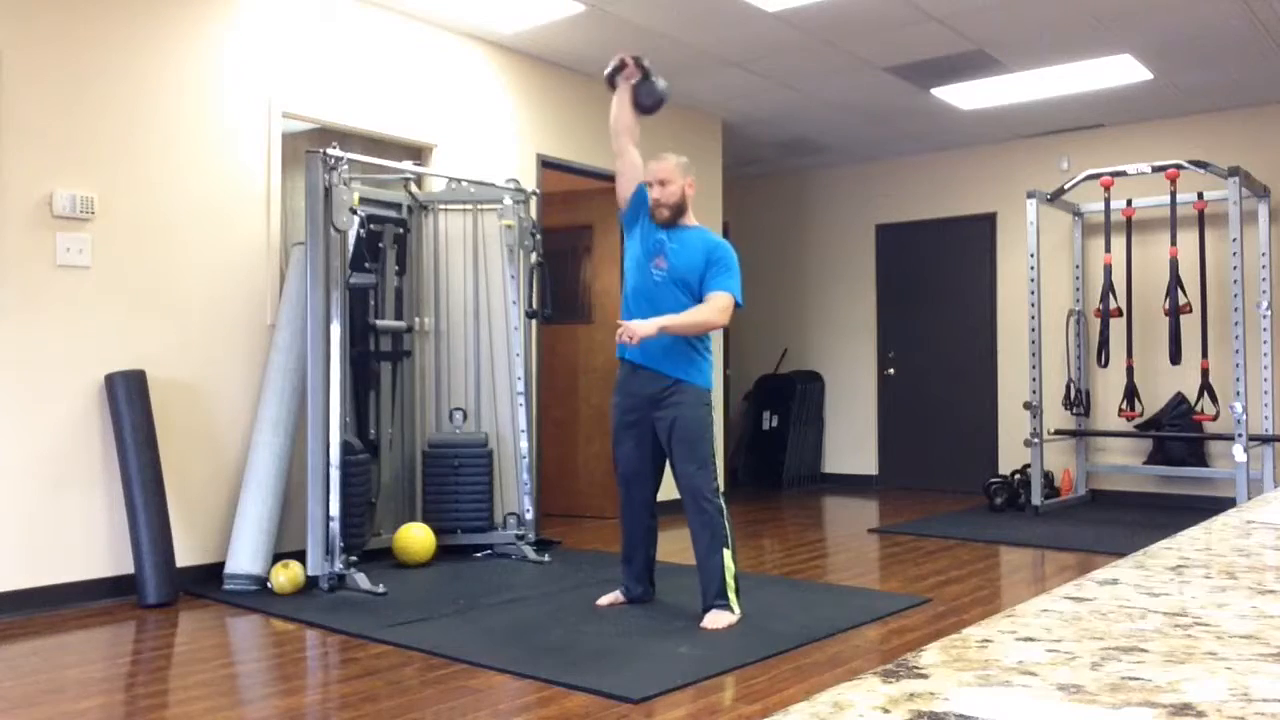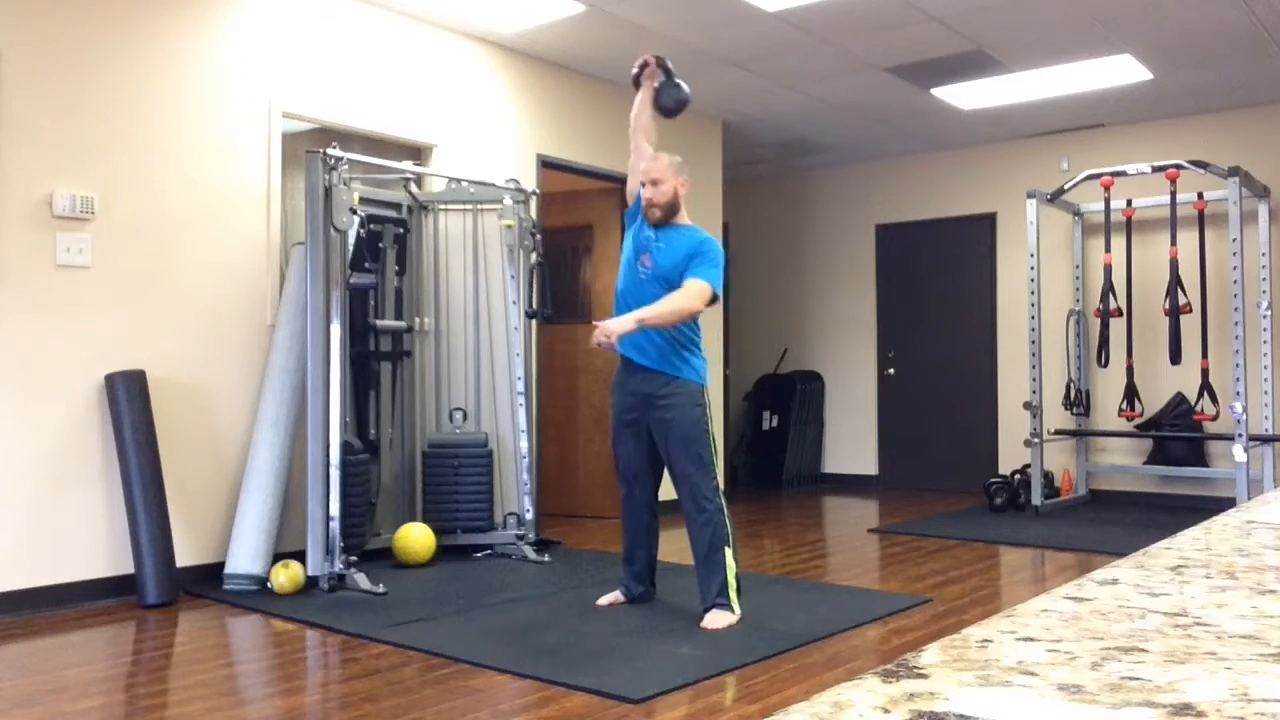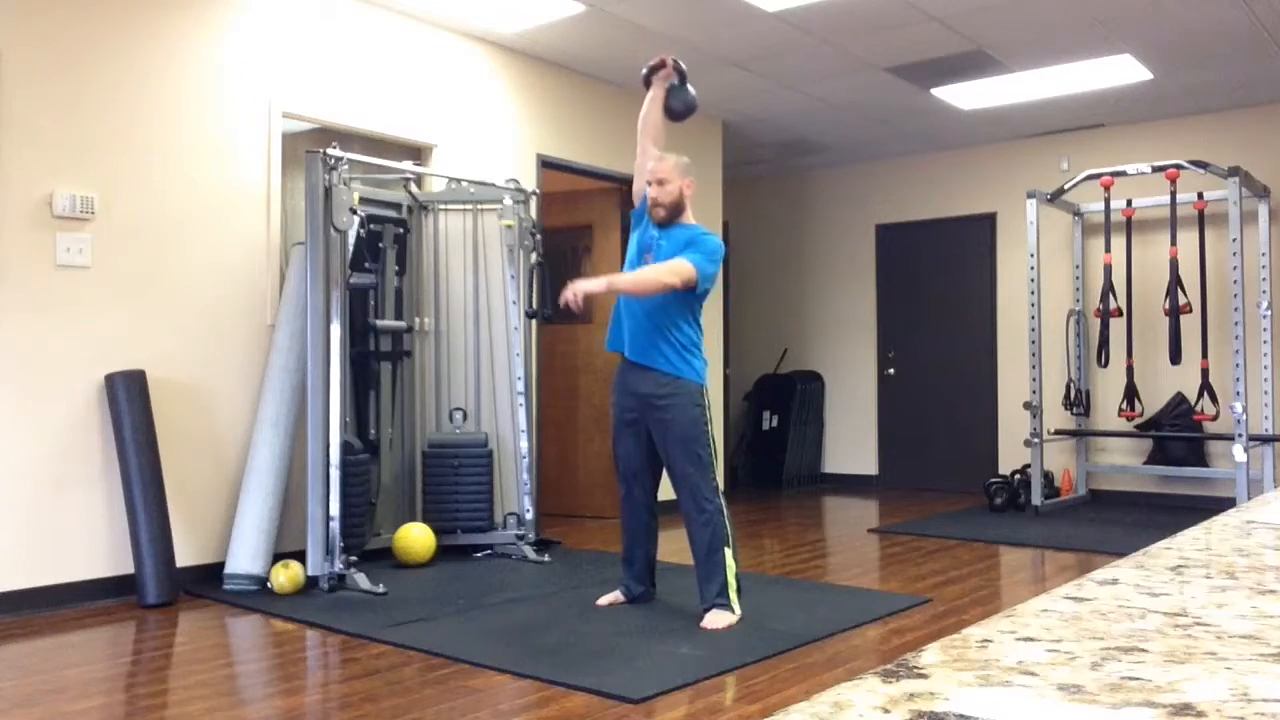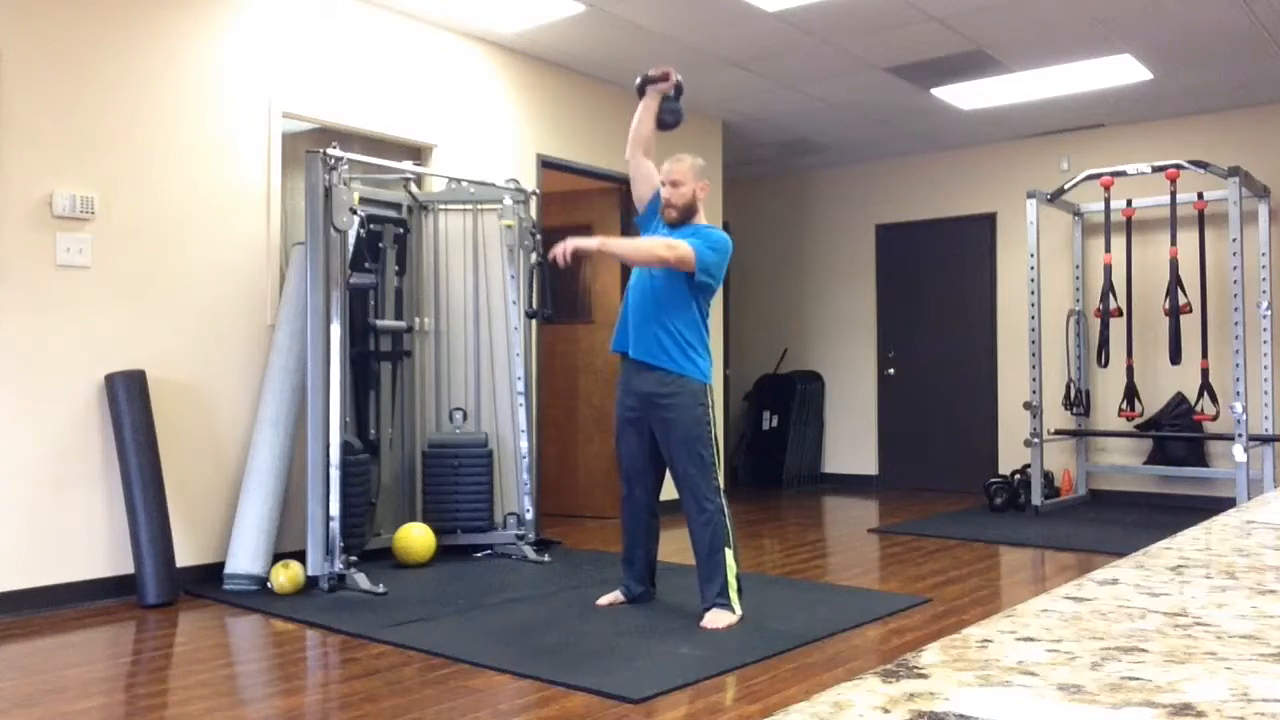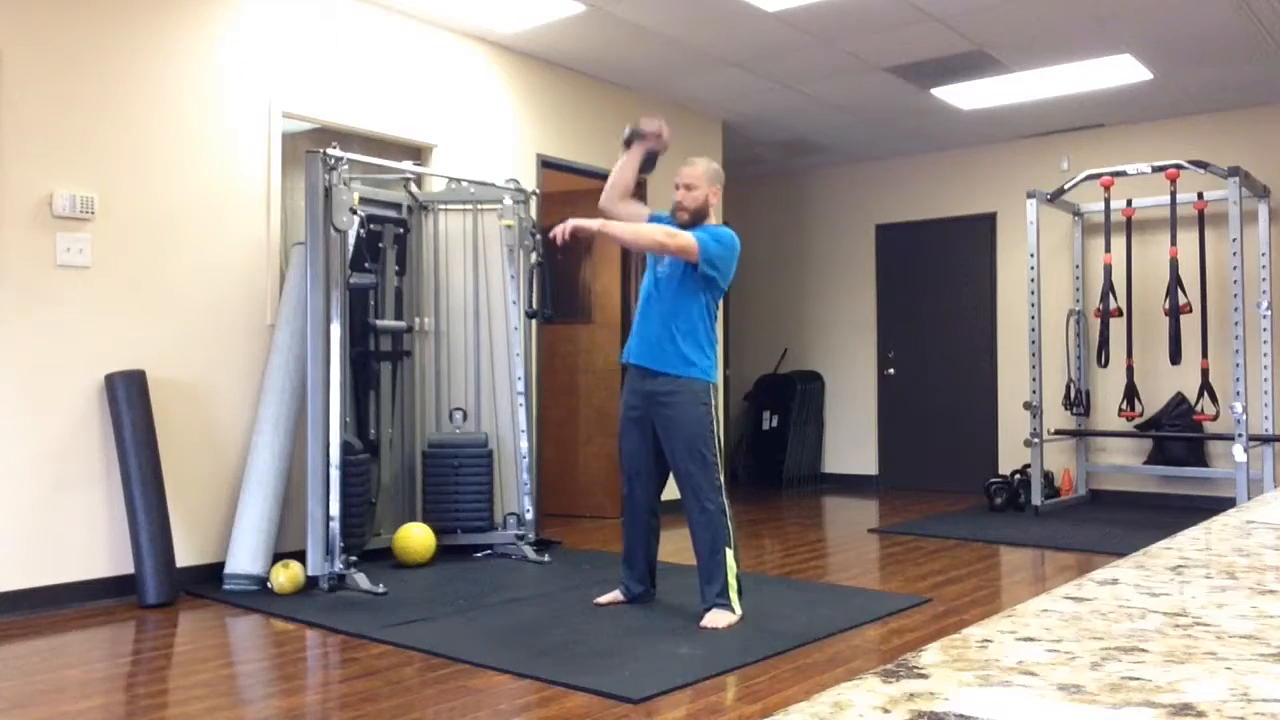
dt=0.2s
person 1, frame 1
left shoulder: (715, 250)
right shoulder: (638, 223)
left elbow: (718, 314)
right elbow: (623, 145)
left wrist: (657, 323)
right wrist: (624, 88)
left hip: (683, 386)
right hip: (632, 380)
left knee: (700, 493)
right knee: (633, 490)
left ankle: (722, 599)
right ankle: (636, 586)
person 1, frame 2
left shoulder: (703, 246)
right shoulder: (637, 223)
left elbow: (690, 300)
right elbow: (638, 140)
left wrist: (631, 320)
right wrist: (646, 87)
left hip: (677, 384)
right hip: (630, 378)
left knee: (699, 493)
right knee: (635, 490)
left ankle: (722, 599)
right ankle: (637, 585)
person 1, frame 3
left shoulder: (705, 244)
right shoulder: (643, 224)
left elbow: (667, 277)
right elbow: (644, 144)
left wrist: (599, 283)
right wrist: (658, 88)
left hip: (676, 384)
right hip: (630, 377)
left knee: (698, 494)
right knee: (634, 489)
left ankle: (722, 599)
right ankle: (636, 585)
person 1, frame 4
left shoulder: (714, 242)
right shoulder: (653, 218)
left elbow: (663, 253)
right elbow: (635, 154)
left wrist: (592, 243)
right wrist: (654, 94)
left hip: (681, 383)
right hip: (635, 376)
left knee: (700, 493)
right knee: (636, 489)
left ankle: (723, 598)
right ankle: (636, 584)
person 1, frame 5
left shoulder: (721, 241)
right shoulder: (661, 227)
left elbow: (666, 240)
right elbow: (612, 201)
left wrist: (589, 225)
right wrist: (640, 149)
left hip: (687, 384)
right hip: (640, 377)
left knee: (701, 492)
right knee: (637, 487)
left ankle: (723, 598)
right ankle: (637, 583)
